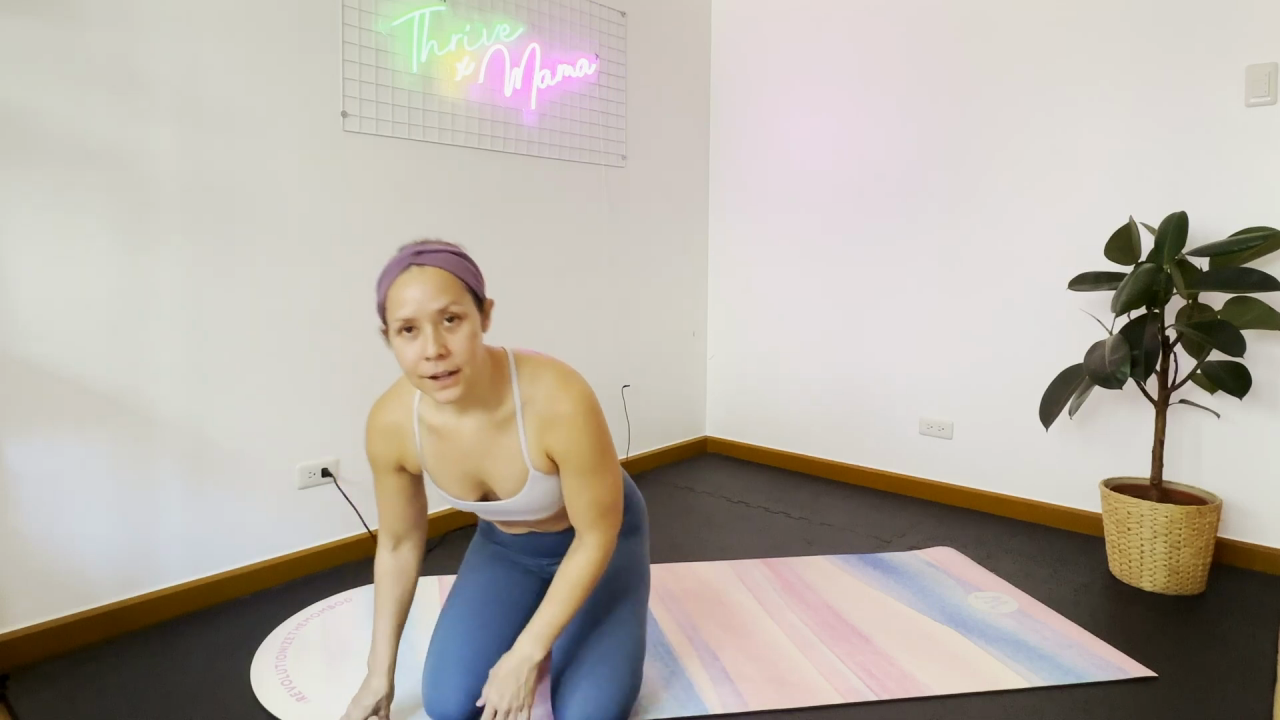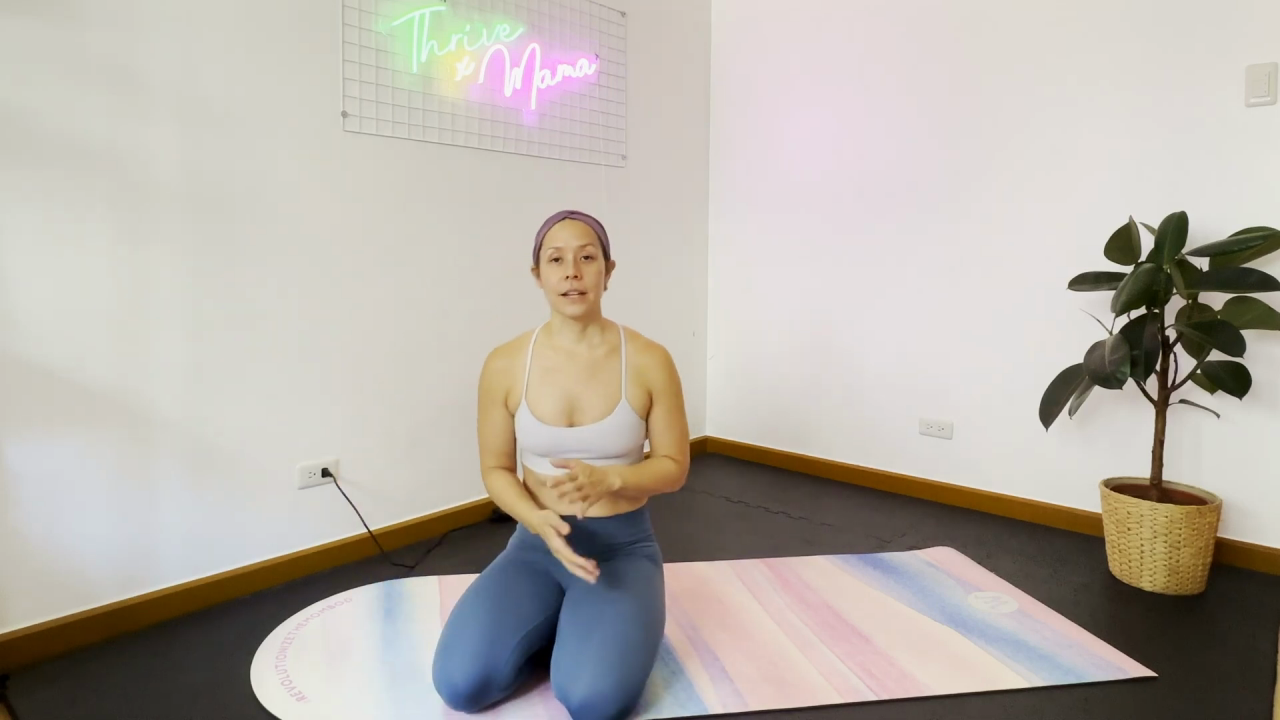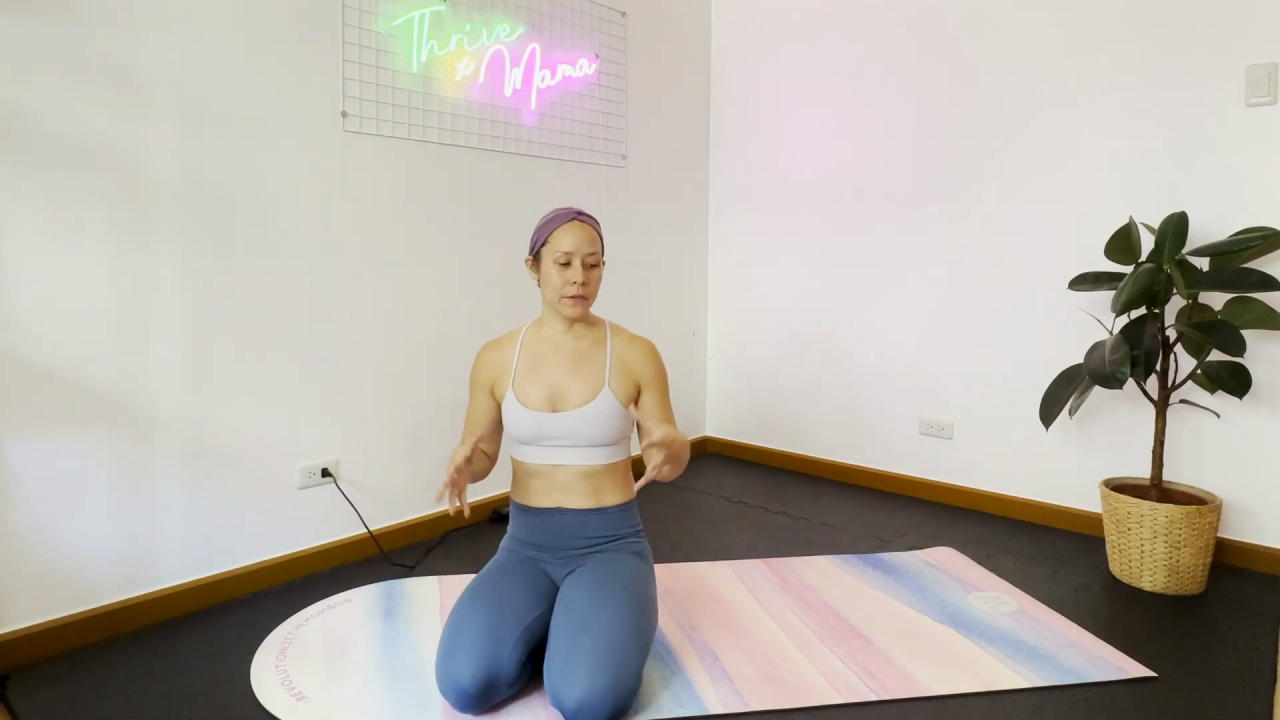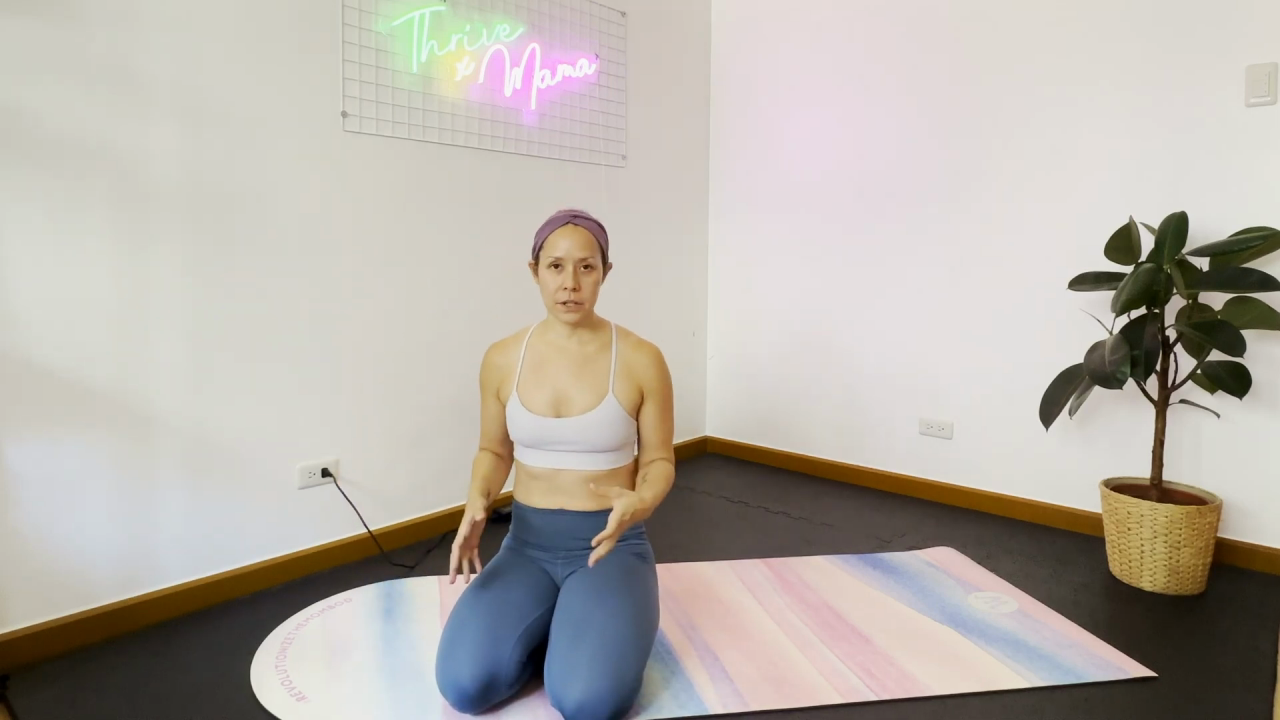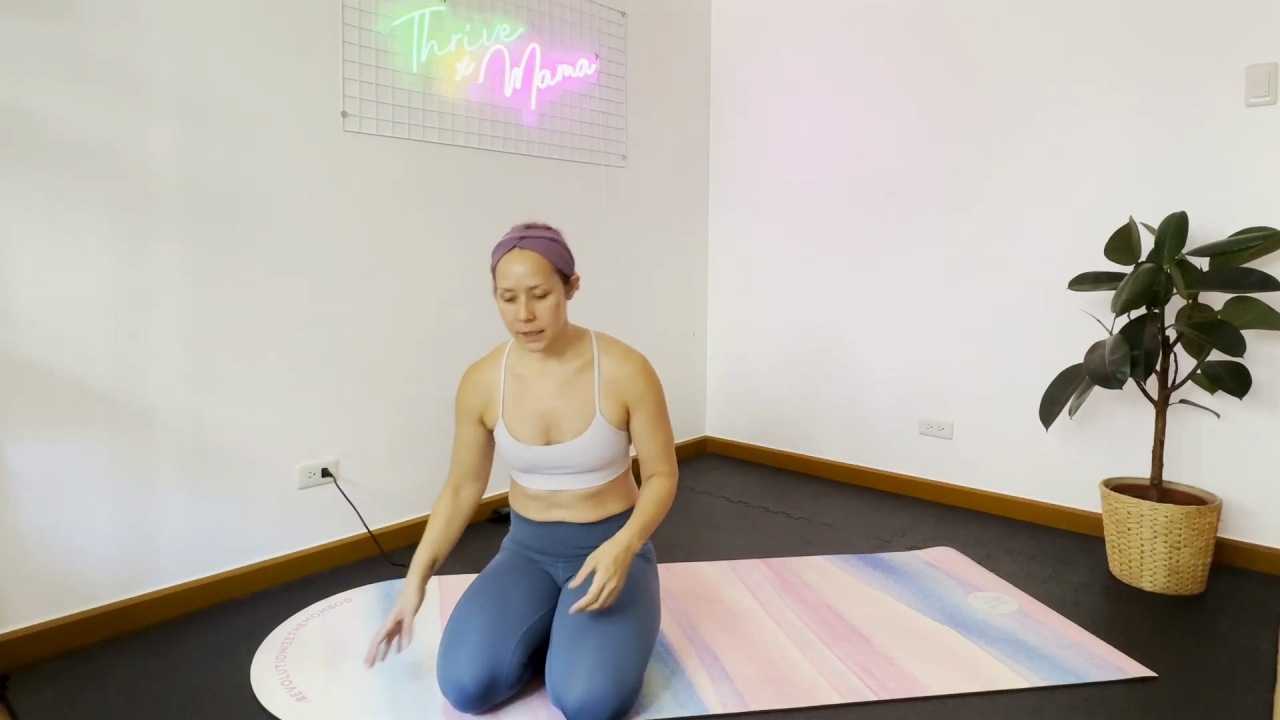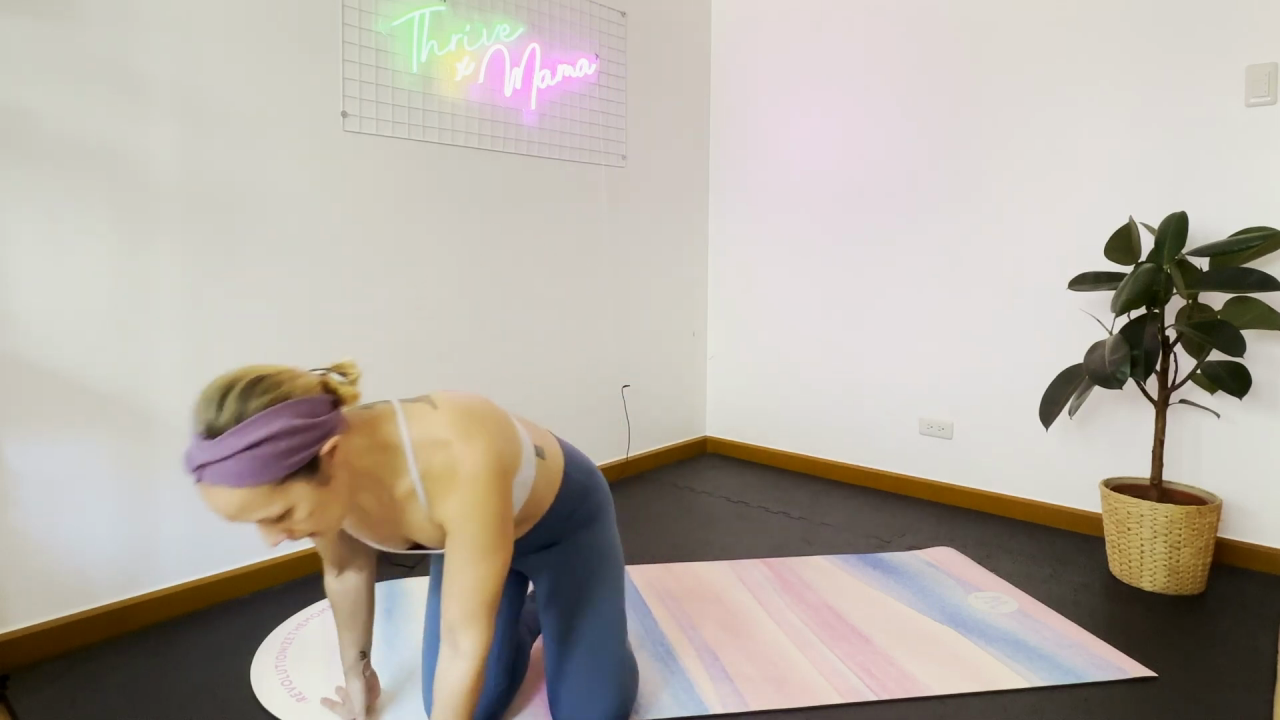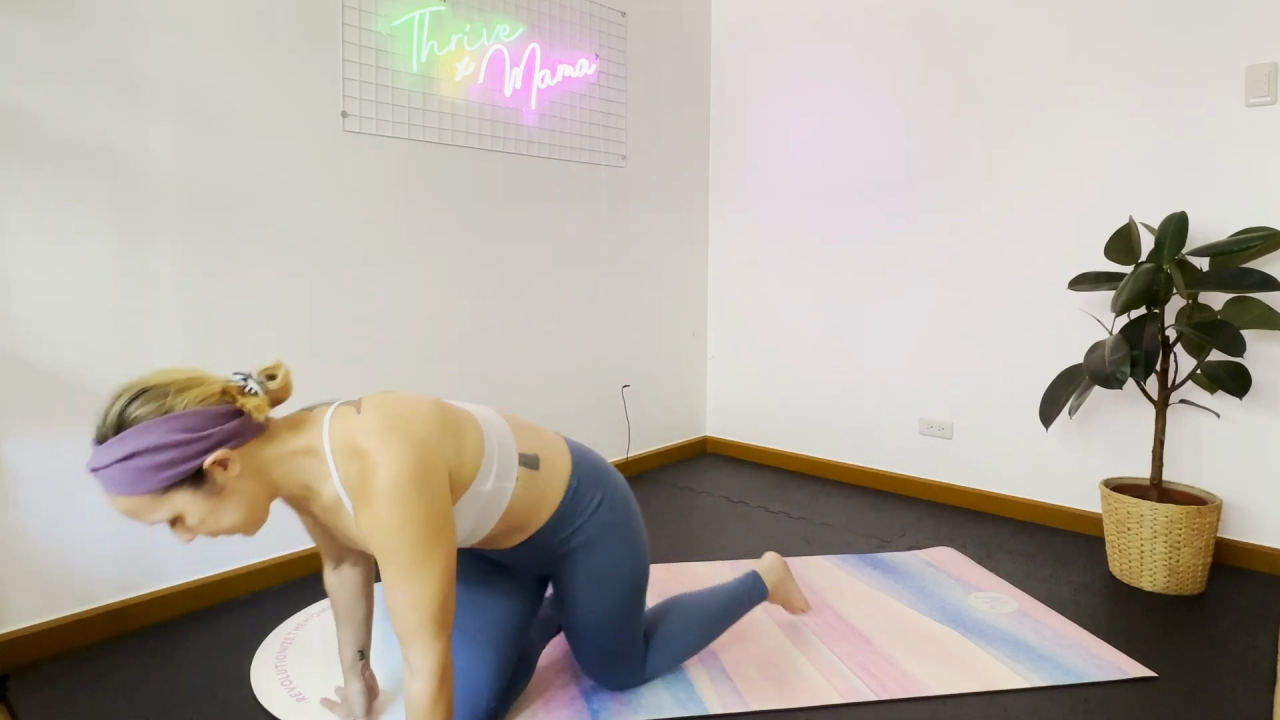
dt=0.7s
person 1, frame 1
left shoulder: (560, 400)
right shoulder: (391, 422)
left elbow: (597, 536)
right elbow: (399, 544)
left wrist: (527, 654)
right wrist: (380, 672)
left hip: (596, 538)
right hip: (504, 545)
right ankle: (538, 625)
person 1, frame 2
left shoulder: (648, 360)
right shoulder: (505, 364)
left elbow: (674, 467)
right elbow: (497, 471)
left wrist: (608, 480)
right wrist: (540, 522)
left hip: (622, 549)
right hip: (538, 547)
left ankle: (593, 632)
right ankle: (556, 628)
person 1, frame 3
left shoulder: (636, 354)
right shoulder: (496, 357)
left elbow: (662, 464)
right elbow: (480, 455)
left wrist: (674, 450)
right wrist: (462, 469)
left hip: (610, 544)
right hip: (527, 545)
left ankle: (602, 626)
right ankle: (553, 630)
person 1, frame 4
left shoulder: (641, 359)
right shoulder: (502, 359)
left elbow: (658, 461)
left wrist: (639, 503)
right wrist: (477, 501)
left hip: (611, 546)
right hip: (528, 545)
left ankle: (603, 631)
right ankle: (551, 630)
person 1, frame 5
left shoulder: (622, 369)
right shoulder: (481, 380)
left elbow: (661, 476)
right elbow: (462, 485)
left wrist: (618, 548)
right wrist: (416, 579)
left hip: (614, 548)
right hip: (529, 547)
left ankle: (586, 622)
right ankle: (555, 626)
person 1, frame 6
left shoulder: (459, 457)
right shoulder: (312, 471)
left elbow: (466, 643)
right elbow: (347, 571)
right wrist: (357, 673)
left hip: (566, 521)
right ankle: (529, 613)
person 1, frame 7
left shoulder: (386, 470)
right shoulder: (295, 462)
left elbow: (429, 659)
right elbow: (344, 567)
left hip: (584, 519)
right hip: (500, 536)
left ankle: (759, 580)
right ankle: (557, 609)
